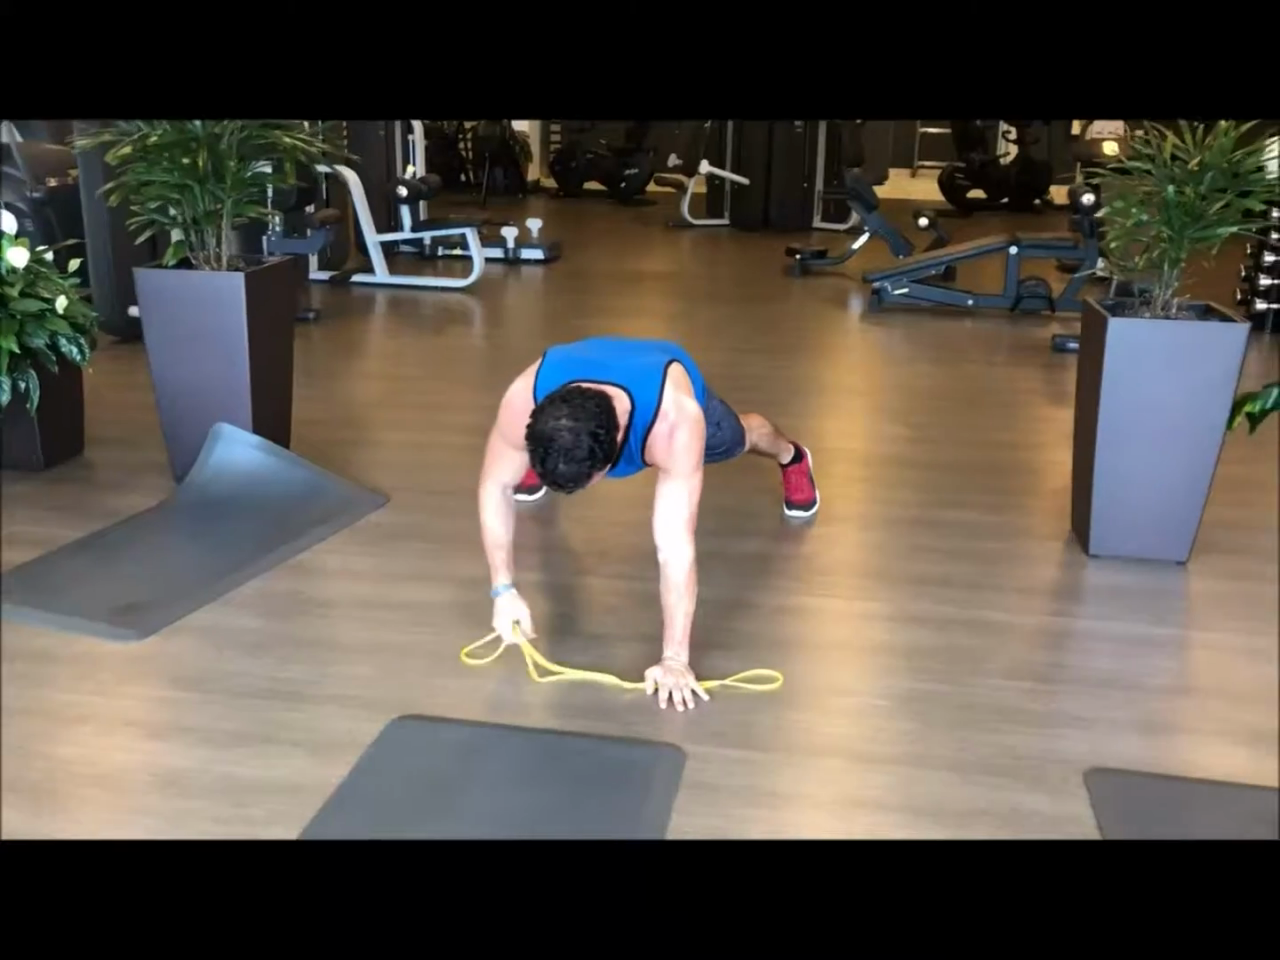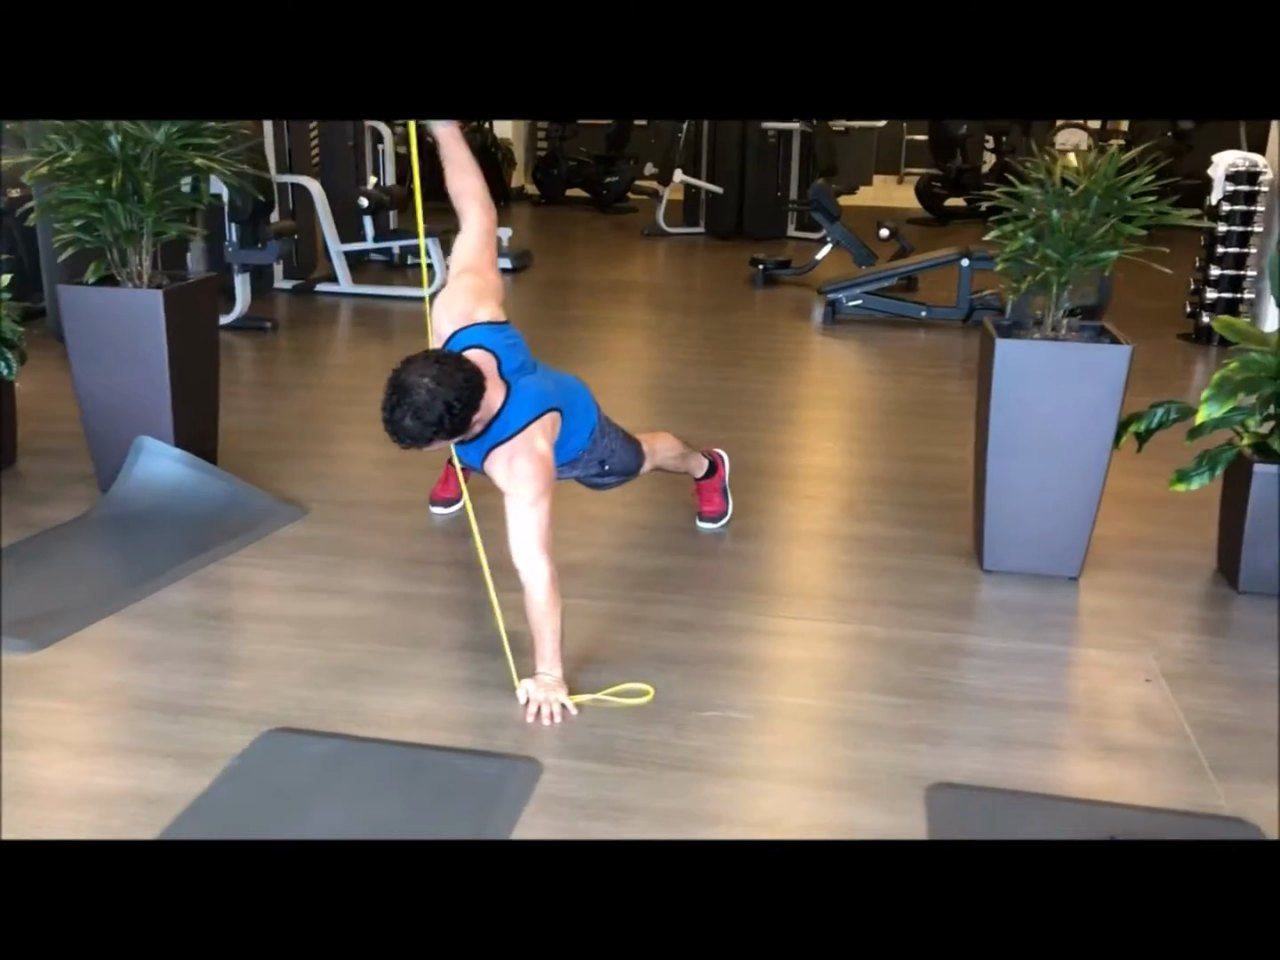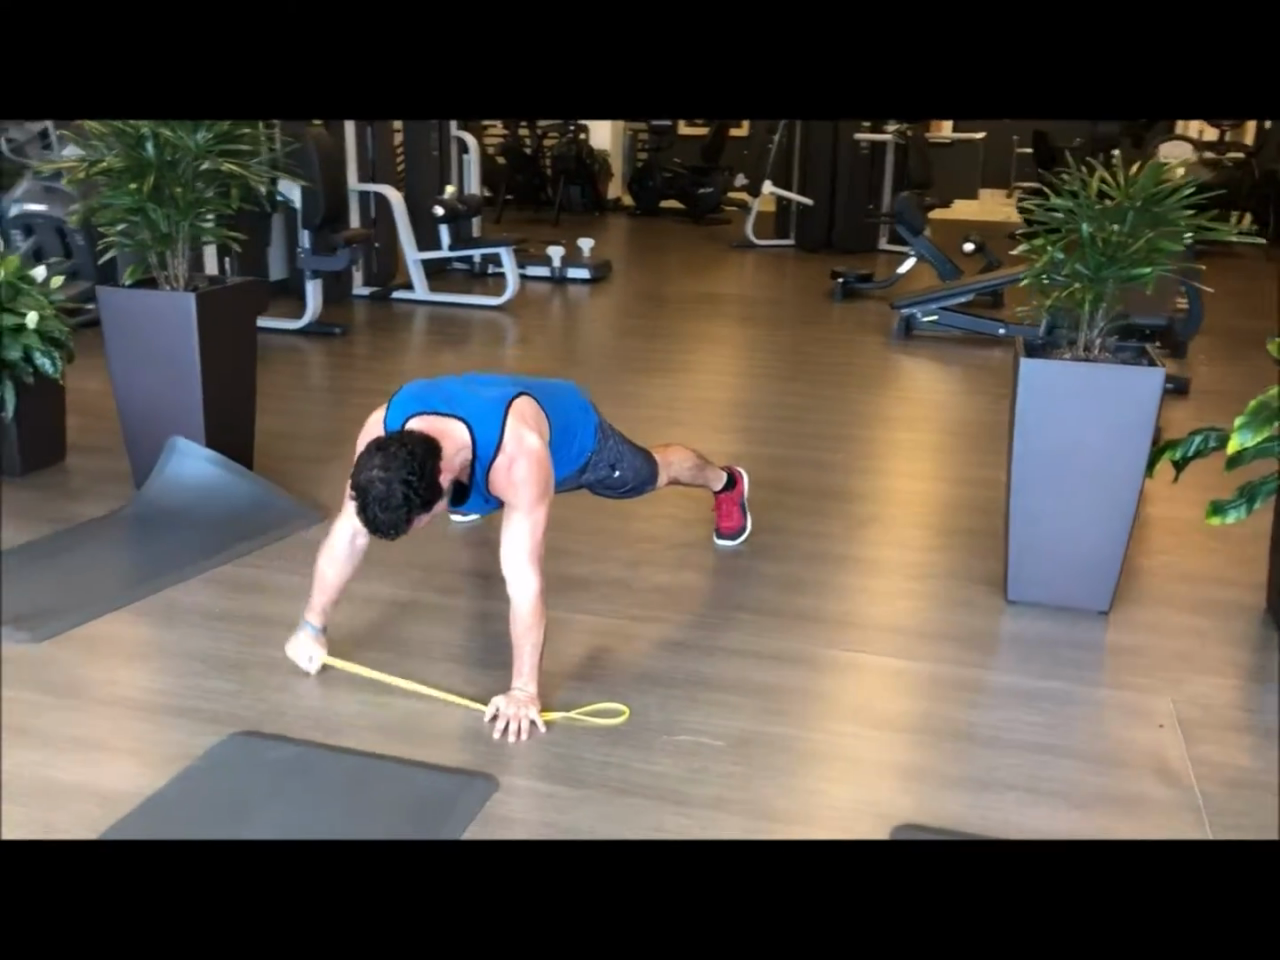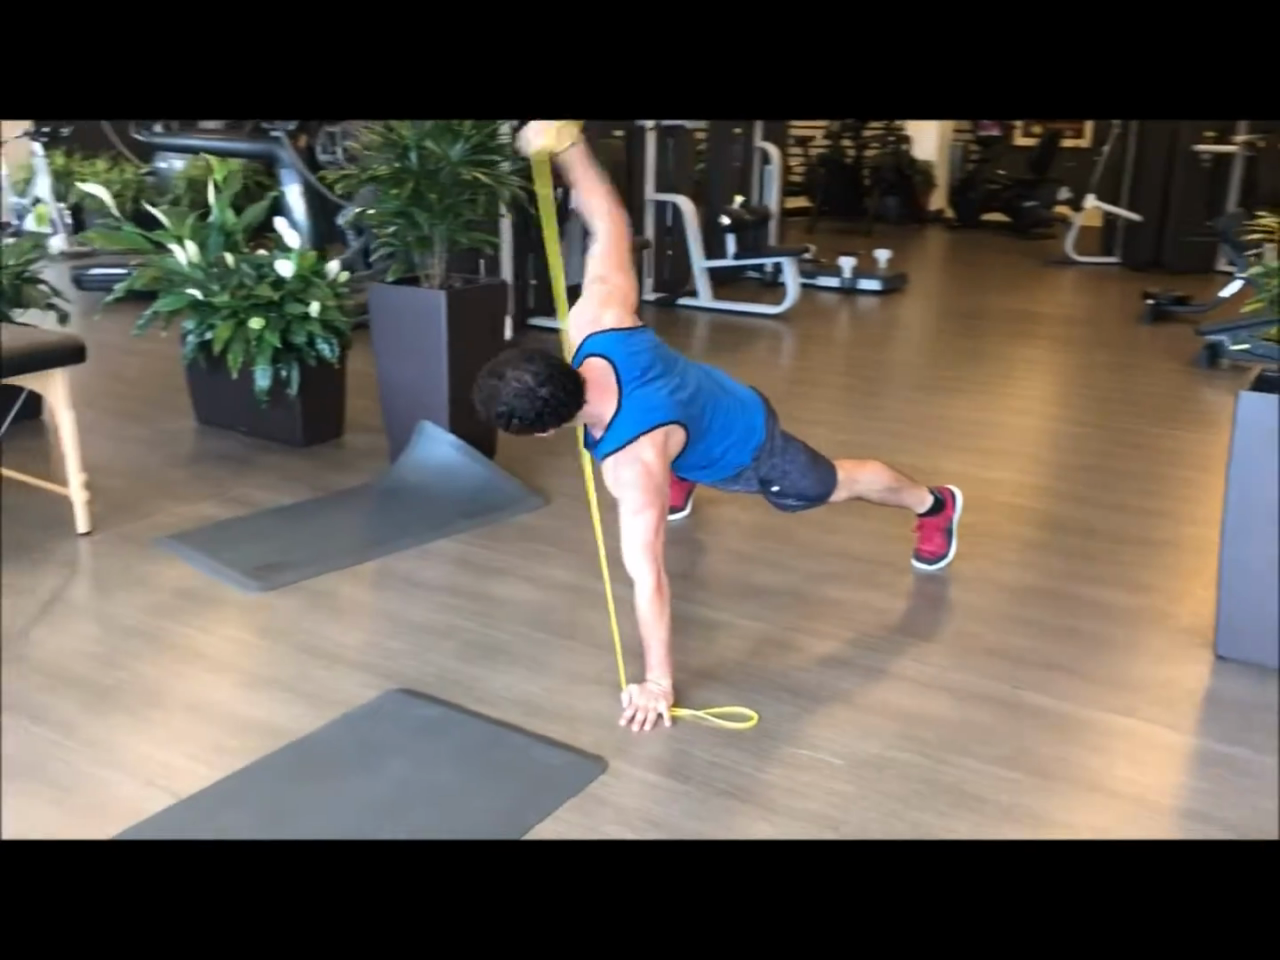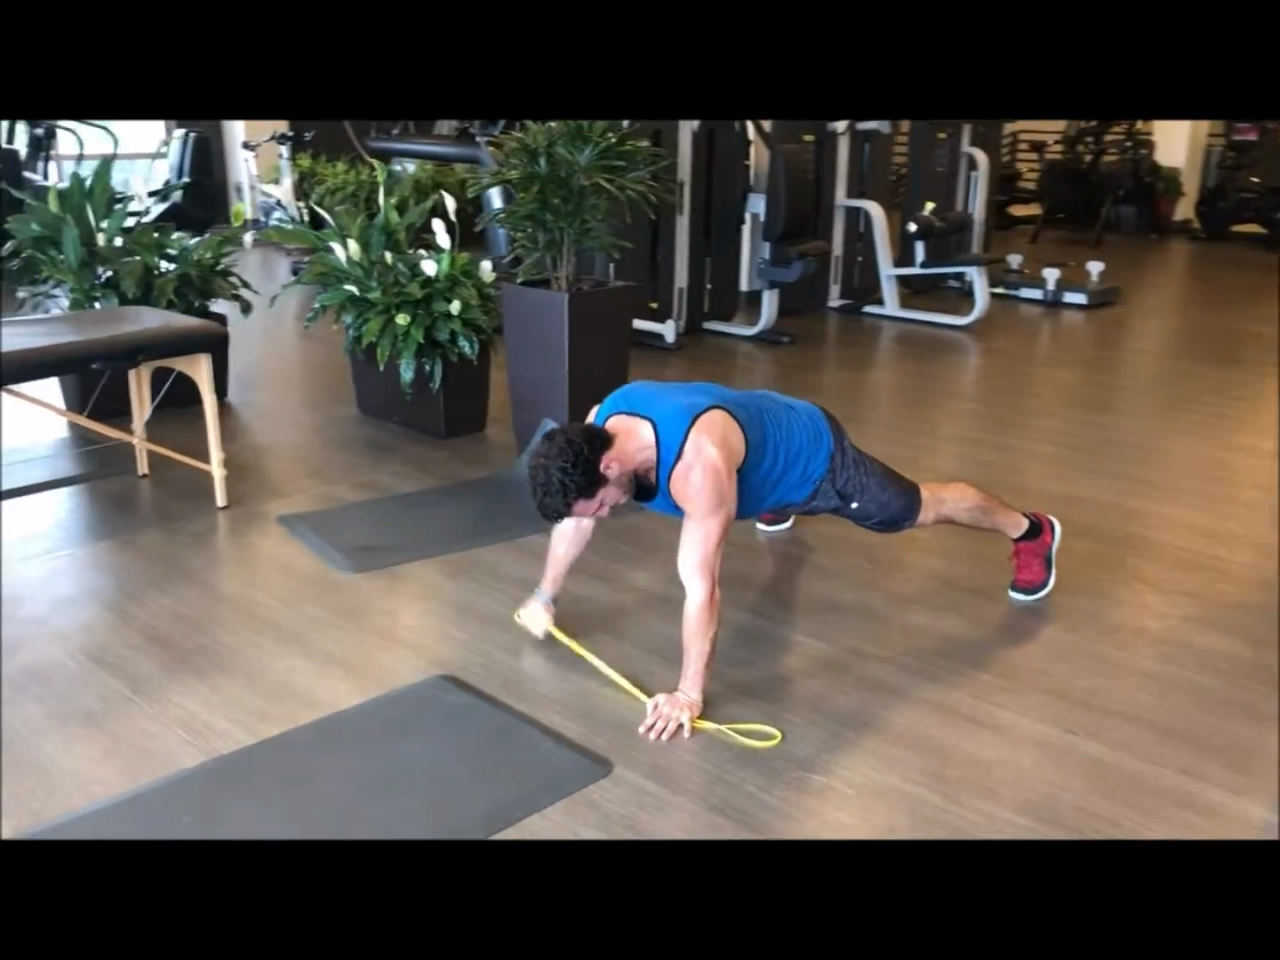
dt=1s
person 1, frame 1
left shoulder: (676, 422)
right shoulder: (525, 399)
left elbow: (674, 547)
right elbow: (494, 487)
left wrist: (674, 659)
right wrist: (503, 589)
left hip: (673, 383)
right hip: (584, 372)
left knee: (737, 440)
right knee: (527, 476)
left ankle: (790, 455)
right ankle: (536, 468)
person 1, frame 2
left shoulder: (523, 455)
right shoulder: (463, 324)
left elbow: (534, 571)
right elbow: (477, 221)
left wrist: (551, 677)
right wrist: (444, 128)
left hip: (579, 442)
left knee: (648, 458)
right knee: (462, 456)
left ankle: (708, 468)
right ankle: (462, 471)
person 1, frame 3
left shoulder: (519, 460)
right shoulder: (384, 432)
left elbow: (523, 582)
right elbow: (348, 531)
left wrist: (525, 692)
right wrist: (312, 626)
left hip: (578, 438)
left knee: (661, 471)
right knee: (480, 499)
left ankle: (728, 485)
right ankle: (485, 495)
person 1, frame 4
left shoulder: (635, 459)
right shoulder: (601, 327)
left elbow: (645, 579)
right elbow: (612, 232)
left wrist: (657, 682)
right wrist: (571, 151)
left hip: (756, 454)
right hip: (721, 401)
left knee: (836, 487)
left ankle: (932, 508)
person 1, frame 5
left shoulder: (698, 467)
right shoulder: (601, 422)
left elbow: (700, 589)
right elbow: (572, 515)
left wrist: (688, 696)
right wrist: (543, 596)
left hip: (821, 464)
right hip: (779, 426)
left knee: (925, 507)
right knee: (760, 498)
left ankle: (1030, 532)
right ankle: (780, 506)
